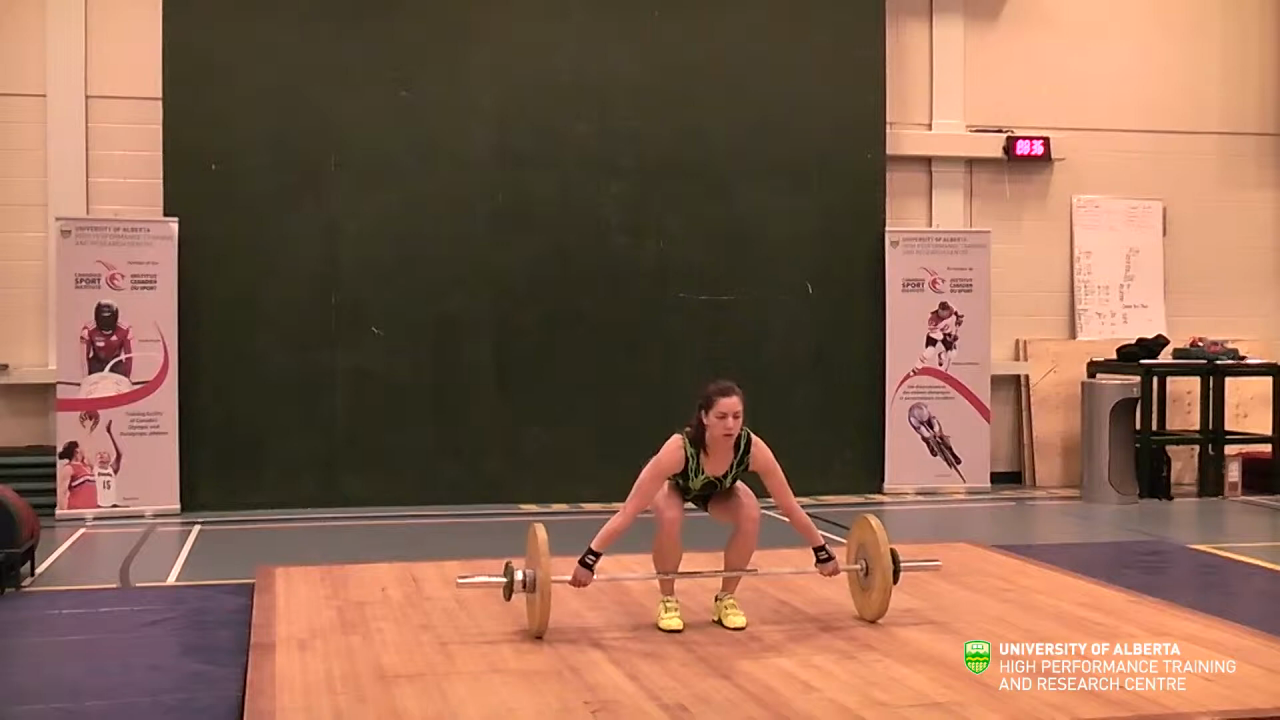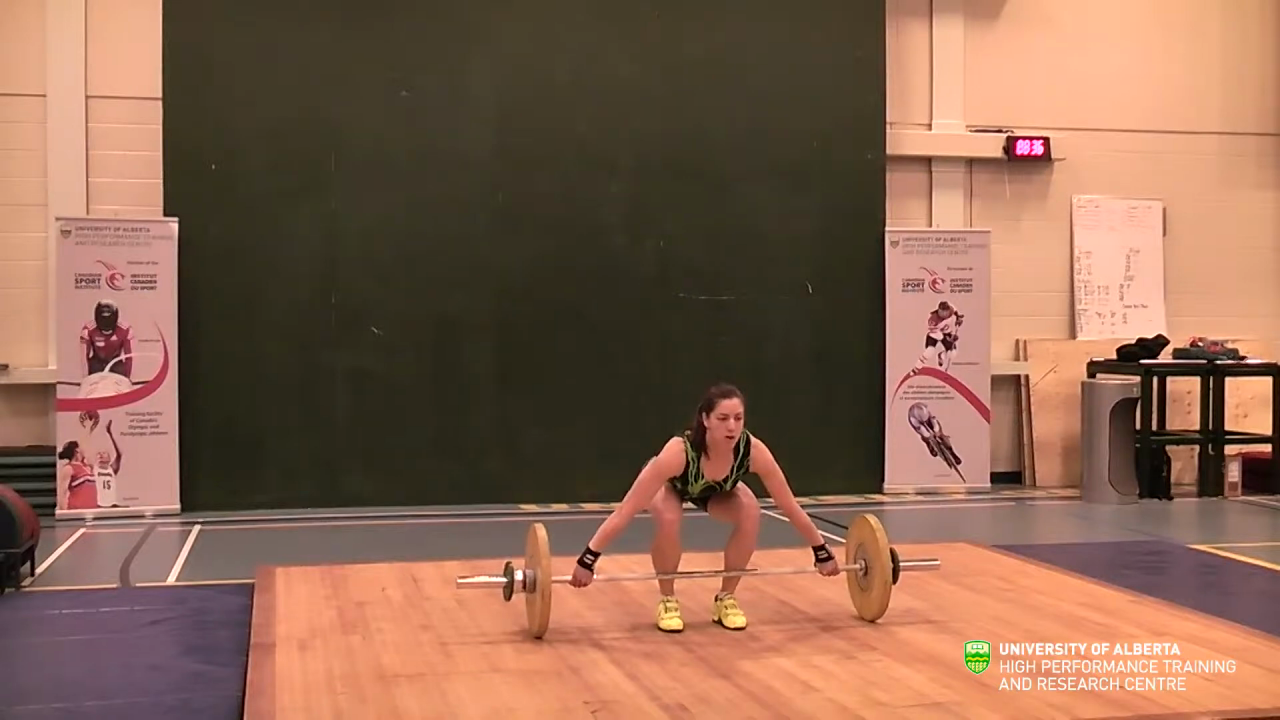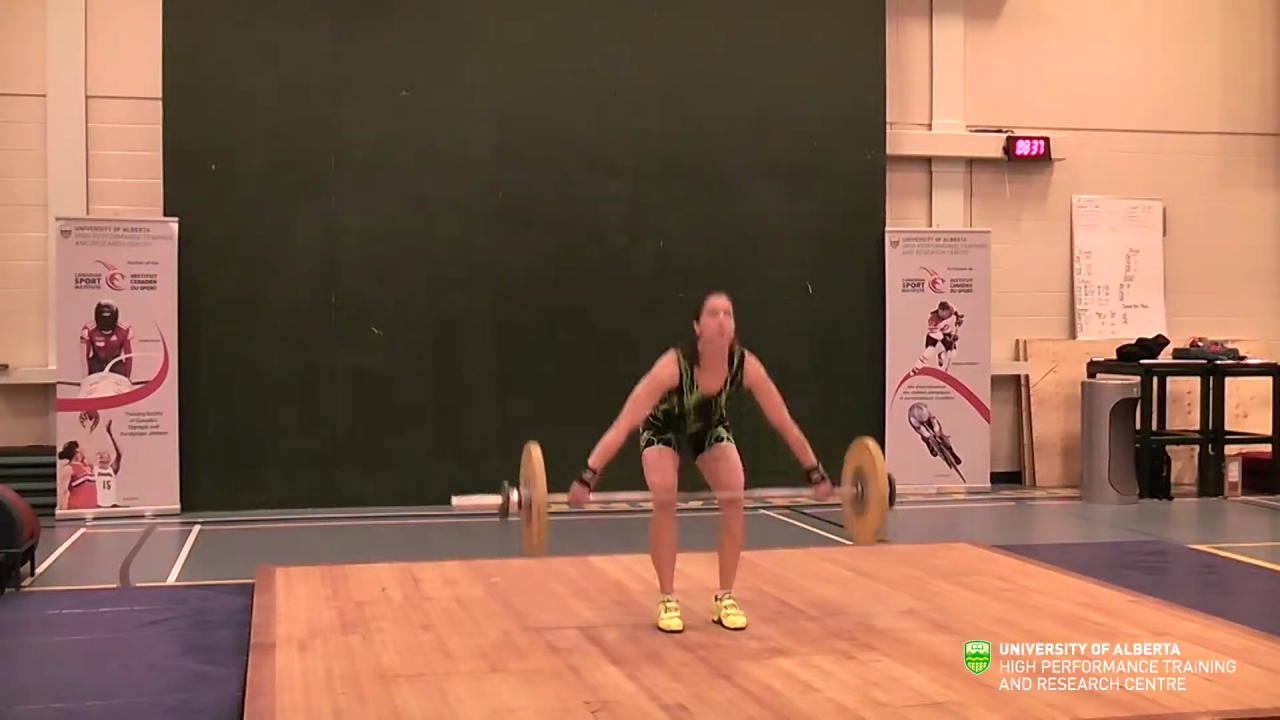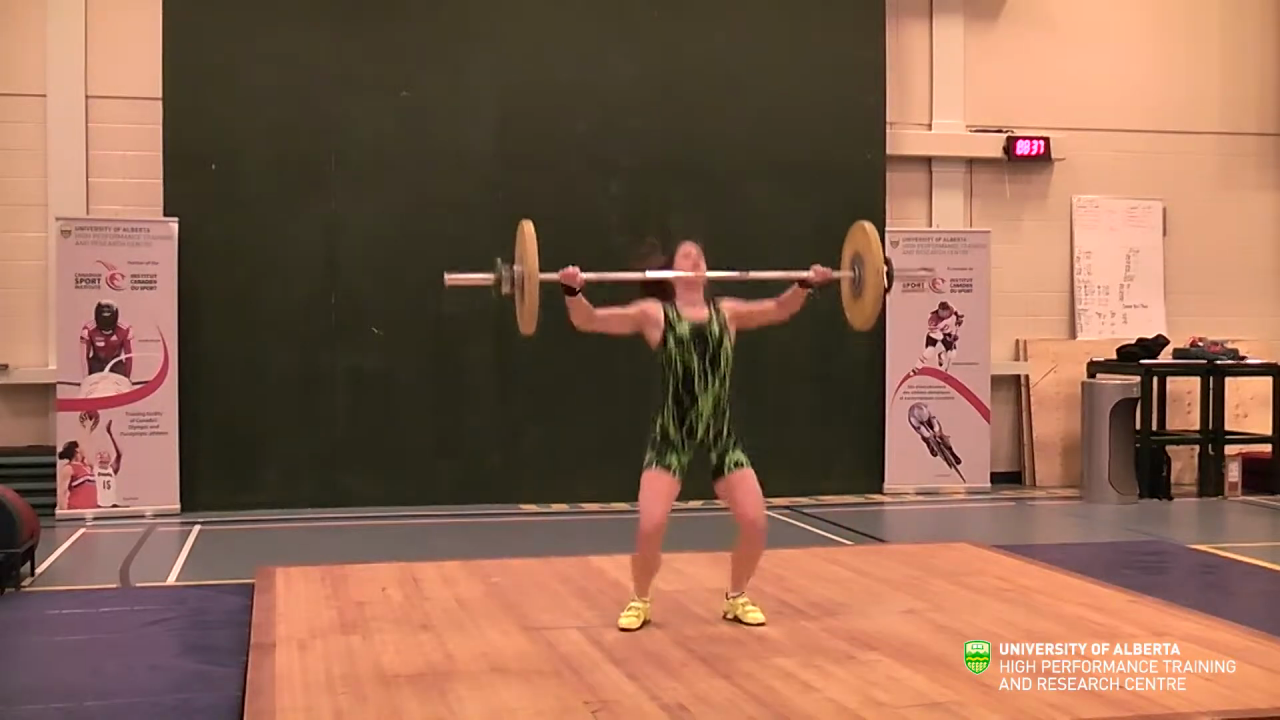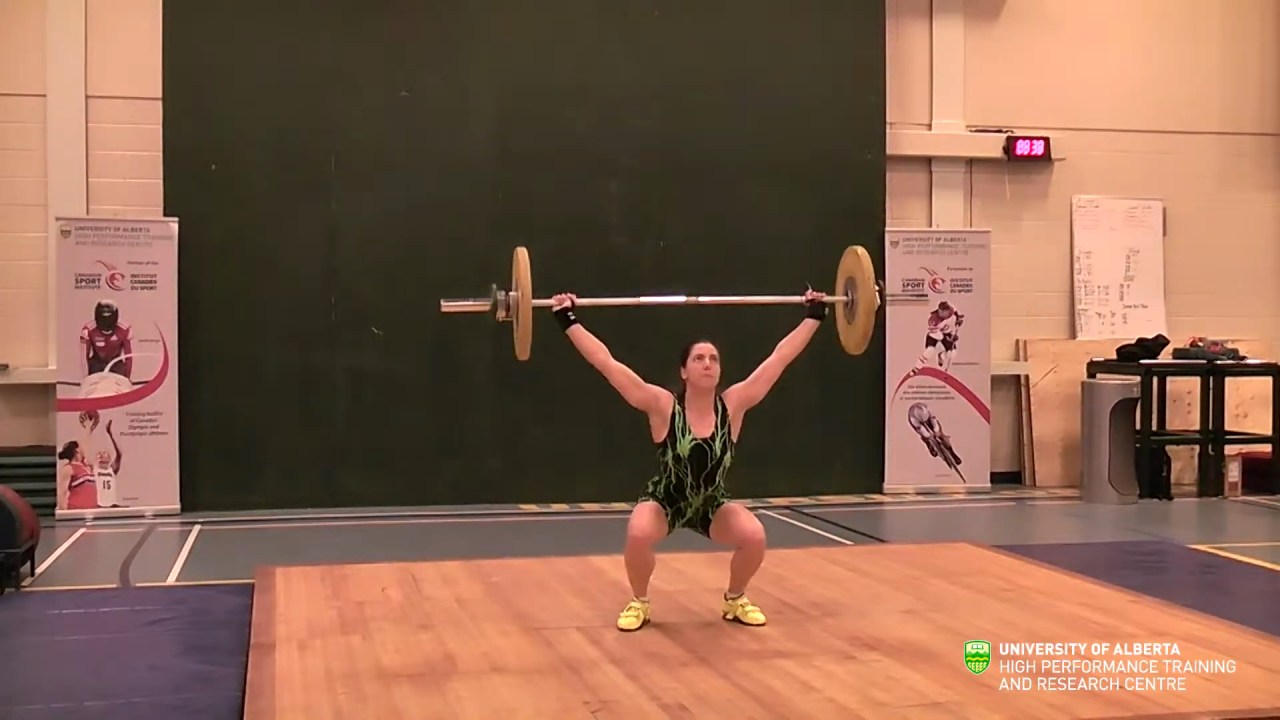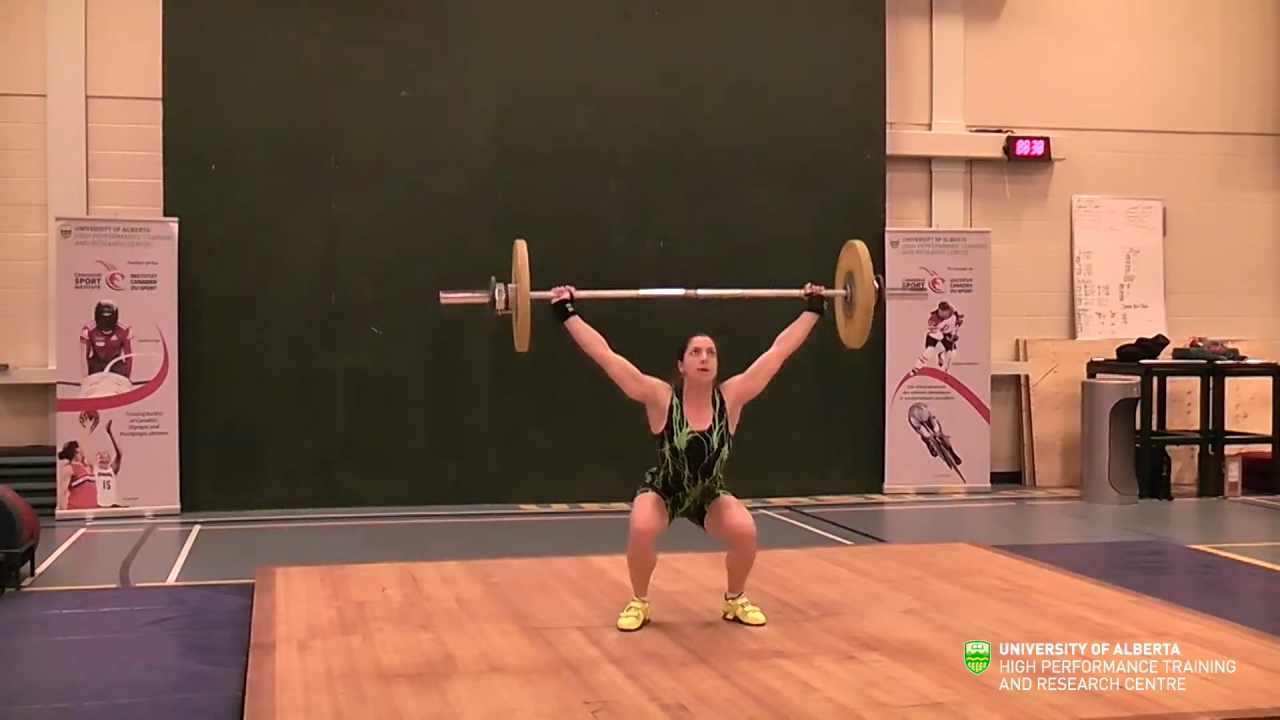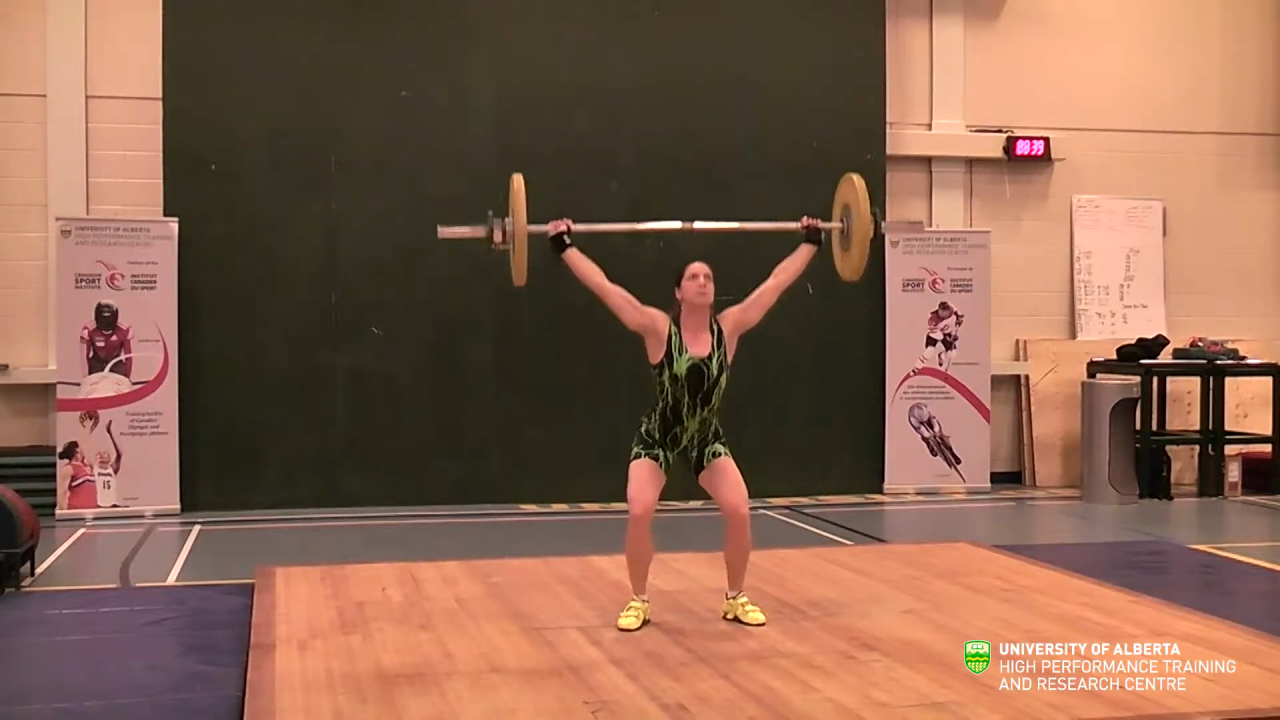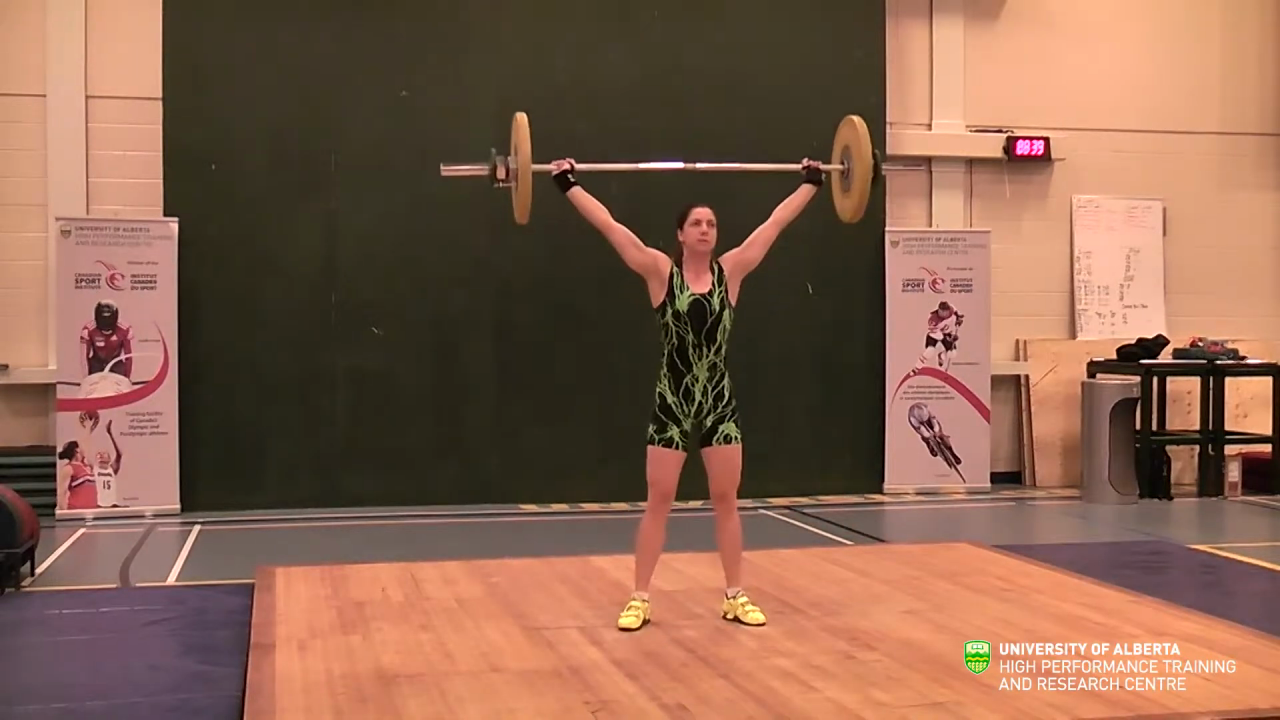
dt=0.5s
person 1, frame 1
left shoulder: (754, 449)
right shoulder: (679, 449)
left elbow: (791, 508)
right elbow: (628, 511)
left wrist: (824, 554)
right wrist: (587, 561)
left hip: (718, 488)
right hip: (673, 483)
left knee: (750, 516)
right knee: (670, 518)
left ankle: (726, 598)
right ankle: (668, 600)
person 1, frame 2
left shoulder: (754, 451)
right shoulder: (679, 452)
left elbow: (791, 508)
right elbow: (625, 511)
left wrist: (823, 553)
right wrist: (587, 560)
left hip: (718, 491)
right hip: (672, 485)
left knee: (750, 514)
right knee: (668, 519)
left ankle: (726, 598)
right ankle: (667, 600)
person 1, frame 3
left shoulder: (745, 365)
right shoulder: (673, 365)
left elbow: (785, 424)
right elbow: (623, 424)
left wrist: (817, 474)
right wrist: (586, 476)
left hip: (709, 428)
right hip: (664, 427)
left knee: (734, 499)
right knee: (666, 501)
left ankle: (725, 598)
right ankle: (667, 601)
person 1, frame 4
left shoulder: (726, 311)
right shoulder: (654, 313)
left elbow: (783, 308)
right elbow: (587, 320)
left wrist: (807, 284)
right wrist: (572, 292)
left hip: (721, 438)
right hip: (673, 437)
left knee: (755, 521)
right knee: (651, 525)
left ankle: (737, 598)
right ankle: (639, 601)
person 1, frame 5
left shoulder: (733, 405)
right shoulder: (663, 407)
left elbow: (780, 356)
right elbow: (607, 362)
left wrist: (813, 316)
right wrist: (569, 320)
left hip: (712, 505)
right hip: (664, 501)
left knee: (754, 537)
right knee: (638, 534)
left ankle: (735, 599)
right ankle: (639, 602)
person 1, frame 6
left shoulder: (731, 397)
right shoulder: (660, 399)
left elbow: (779, 350)
right elbow: (605, 354)
left wrist: (812, 310)
right wrist: (567, 312)
left hip: (710, 494)
right hip: (663, 491)
left knee: (744, 531)
right knee: (641, 529)
left ankle: (735, 599)
right ankle: (639, 602)
person 1, frame 7
left shoulder: (728, 327)
right shoulder: (659, 329)
left elbow: (776, 283)
right elbow: (604, 287)
left wrist: (810, 243)
right wrist: (564, 246)
left hip: (706, 438)
right hip: (657, 438)
left knee: (739, 511)
right knee: (640, 512)
left ankle: (736, 598)
right ankle: (638, 602)
person 1, frame 8
left shoulder: (730, 270)
right shoulder: (661, 271)
left elbow: (776, 222)
right elbow: (609, 226)
left wrist: (810, 183)
right wrist: (568, 183)
left hip: (719, 400)
right hip: (672, 400)
left knee: (726, 501)
right knee: (659, 501)
left ankle: (735, 596)
right ankle: (639, 598)
